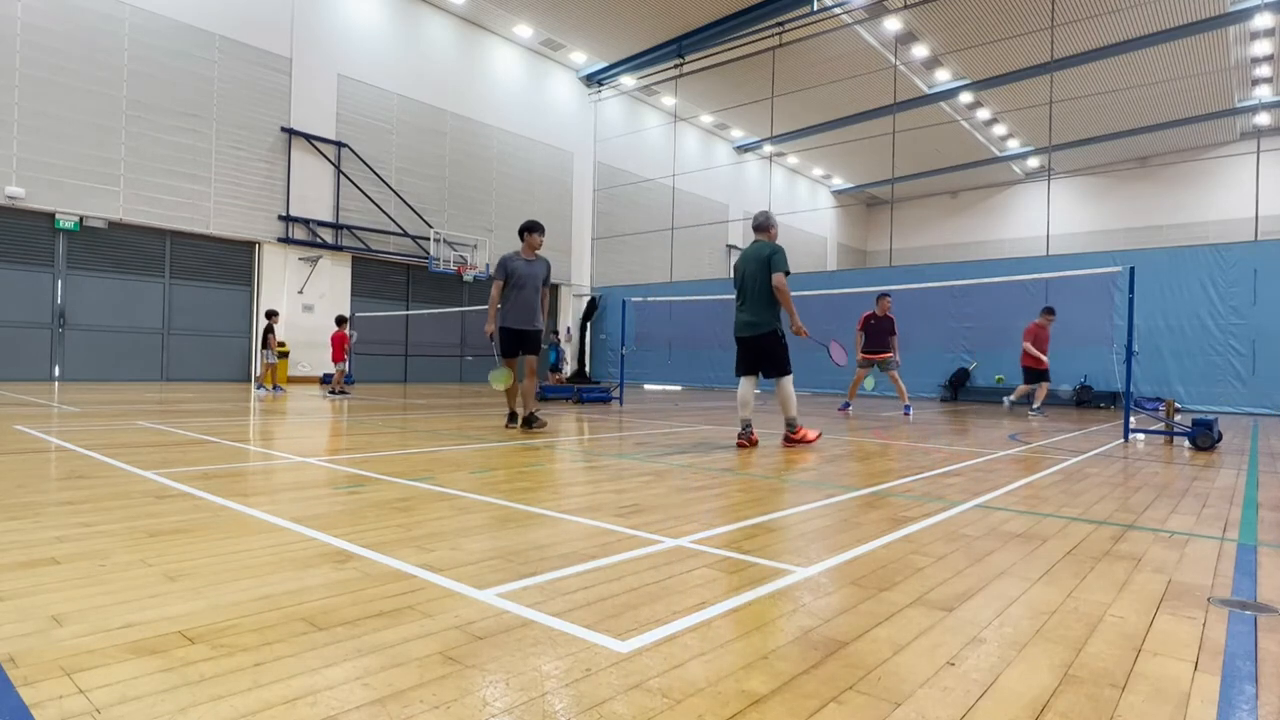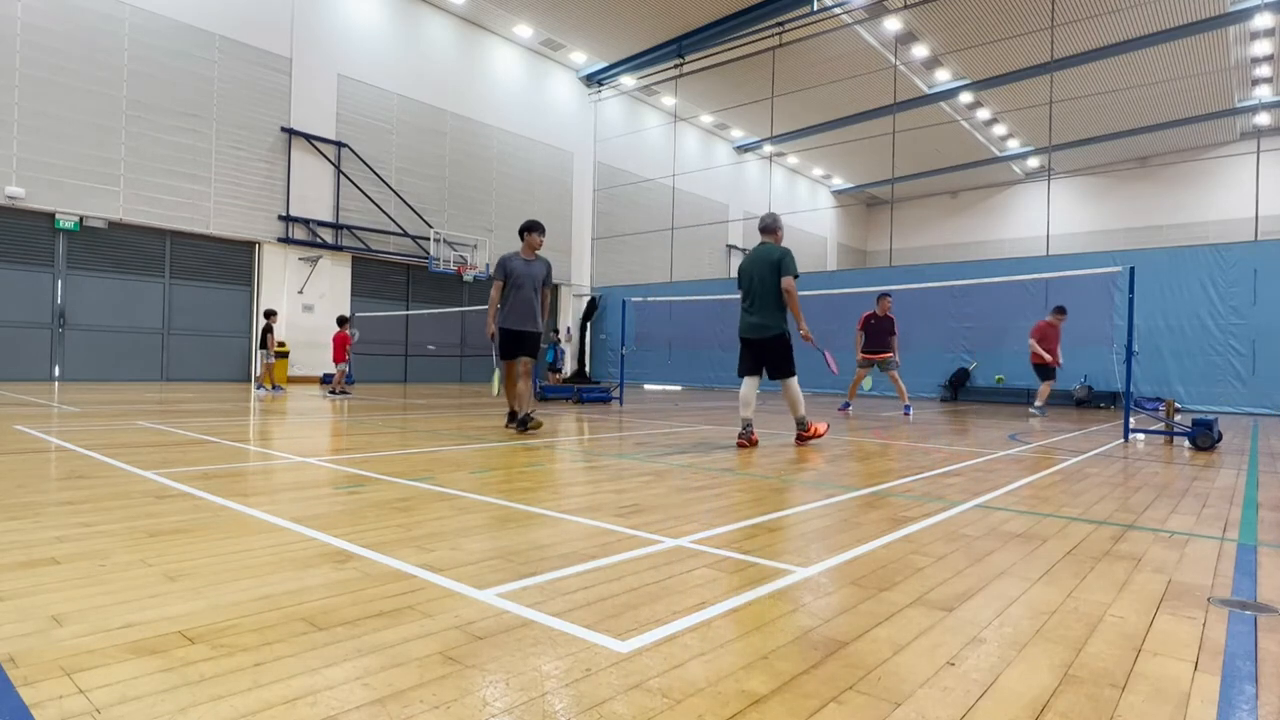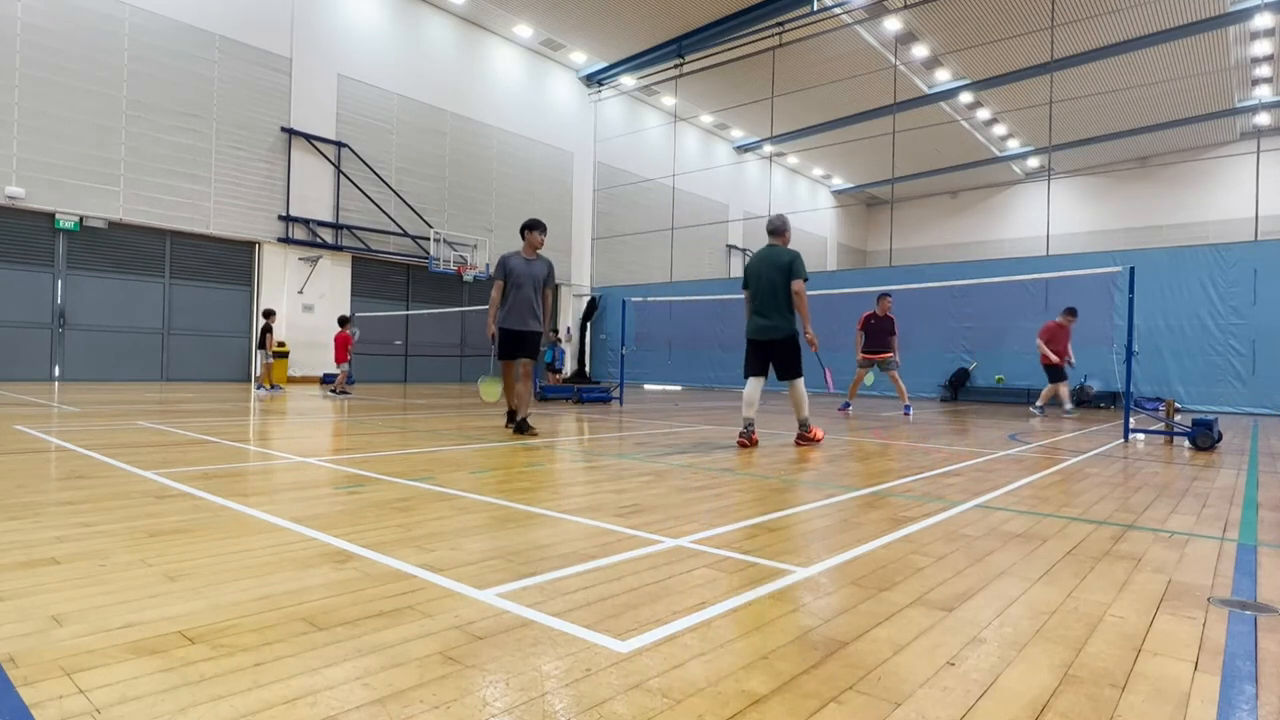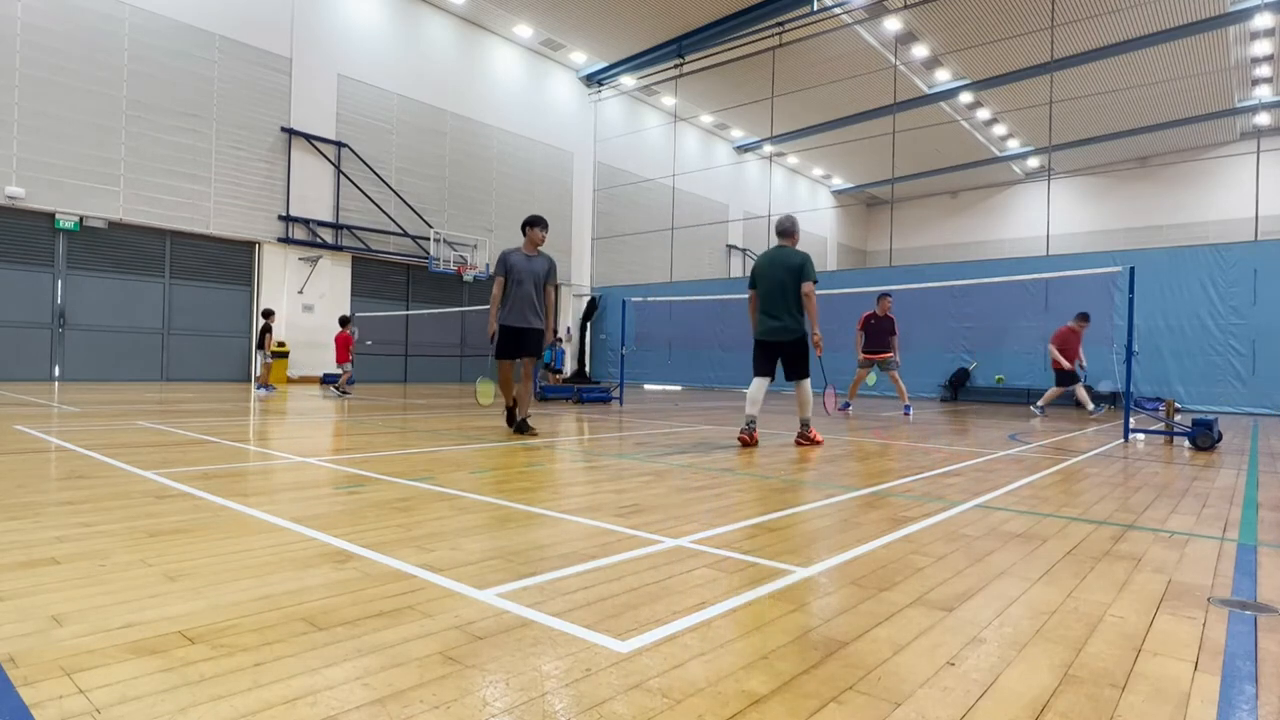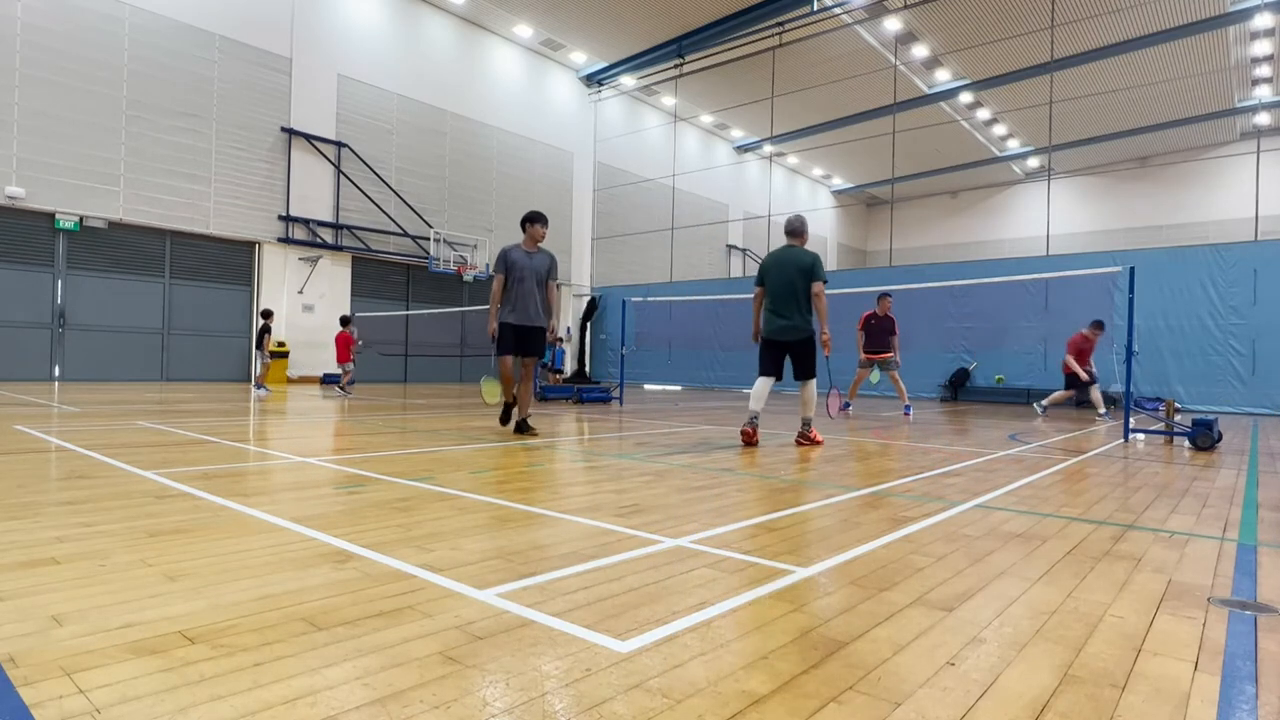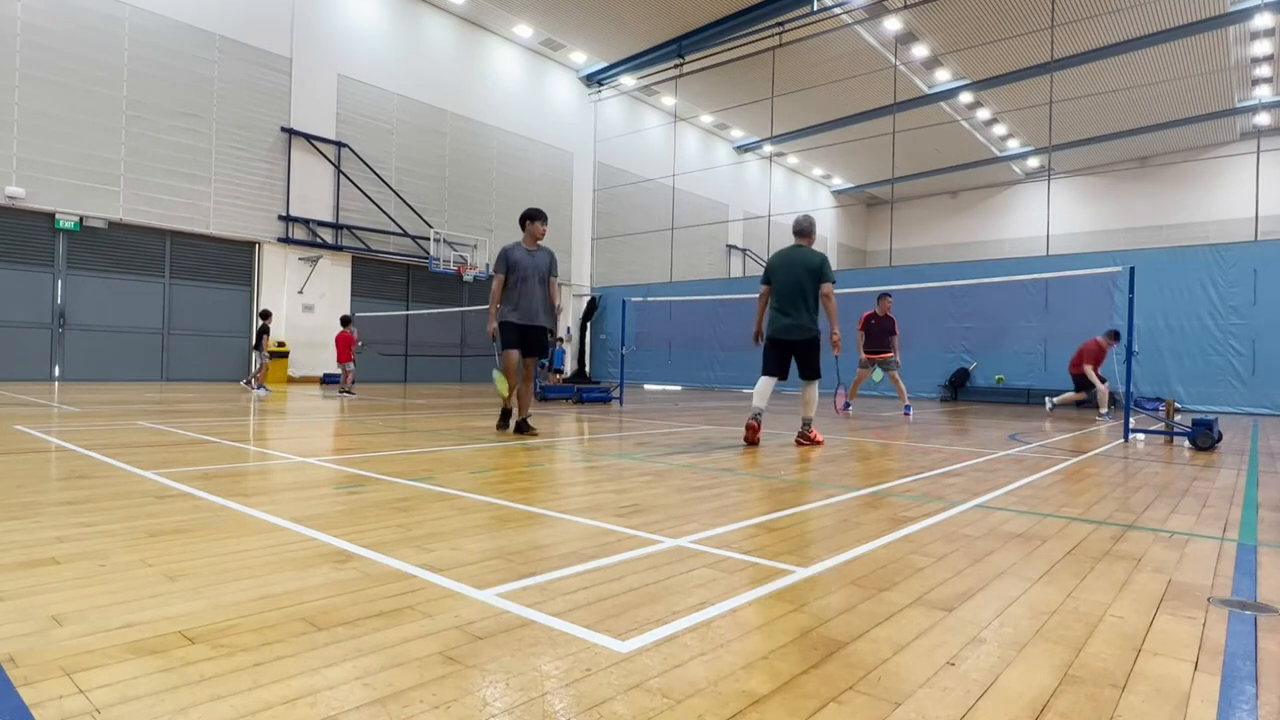
dt=0.1s
person 1, frame 1
left shoulder: (742, 257)
right shoulder: (774, 250)
right elbow: (778, 284)
right wrist: (794, 318)
left hip: (742, 327)
right hip: (767, 326)
left knee: (747, 378)
right knee: (783, 377)
left ankle: (745, 431)
right ankle: (793, 430)
person 1, frame 2
left shoulder: (747, 259)
right shoulder: (783, 254)
right elbow: (788, 288)
right wrist: (801, 323)
left hip: (747, 330)
right hip: (775, 329)
left knee: (749, 379)
right knee: (788, 378)
left ankle: (746, 431)
right ankle: (804, 429)
person 1, frame 3
left shoulder: (753, 260)
right shoulder: (792, 257)
right elbow: (797, 291)
right wrist: (808, 327)
left hip: (755, 331)
right hip: (783, 331)
left knee: (754, 379)
right knee: (795, 379)
left ankle: (747, 430)
right ankle: (805, 430)
person 1, frame 4
left shoulder: (761, 261)
right shoulder: (802, 259)
left elbow: (752, 298)
right elbow: (808, 293)
left wrist: (755, 326)
right wrist: (815, 329)
left hip: (764, 333)
right hip: (793, 332)
left knee: (760, 379)
right knee: (801, 380)
left ankle: (748, 428)
right ankle: (805, 431)
person 1, frame 5
left shoulder: (769, 259)
right shoulder: (811, 259)
left elbow: (758, 295)
right elbow: (817, 293)
left wrist: (756, 326)
right wrist: (824, 328)
left hip: (771, 332)
right hip: (801, 332)
left knee: (765, 377)
right knee: (808, 380)
left ankle: (751, 422)
right ankle: (806, 431)
person 1, frame 6
left shoulder: (776, 258)
right shoulder: (818, 260)
left elbow: (764, 294)
right elbow: (827, 294)
left wrist: (758, 325)
right wrist: (834, 328)
left hip: (776, 330)
right hip: (805, 331)
left knee: (768, 377)
right knee: (810, 380)
left ankle: (754, 418)
right ankle: (806, 431)
person 2, frame 1
left shoulder: (544, 264)
right shoulder: (507, 260)
right elbow: (496, 291)
left wrist: (544, 322)
right wrist: (490, 320)
left hip: (533, 326)
right hip: (509, 325)
left knee: (531, 369)
right knee: (510, 370)
left ankle: (529, 415)
right ankle: (512, 413)
person 2, frame 2
left shoulder: (545, 265)
right shoulder: (506, 261)
right elbow: (495, 292)
left wrist: (544, 323)
right wrist: (490, 321)
left hip: (532, 328)
right hip: (507, 326)
left knee: (526, 370)
right knee: (510, 372)
left ankle: (524, 417)
right ankle: (512, 411)
person 2, frame 3
left shoulder: (546, 265)
right shoulder: (507, 260)
left elbow: (547, 297)
right elbow: (496, 292)
left wrist: (546, 326)
right wrist: (491, 321)
left hip: (533, 328)
right hip: (507, 326)
left knee: (526, 372)
right knee: (508, 371)
left ankle: (522, 420)
right ankle: (512, 410)
person 2, frame 4
left shoulder: (548, 262)
right shoulder: (507, 256)
left elbow: (550, 294)
right elbow: (497, 290)
left wrist: (550, 324)
right wrist: (492, 319)
left hip: (534, 325)
right hip: (508, 323)
left knee: (528, 371)
right knee: (505, 371)
left ankle: (521, 420)
right ankle: (510, 404)
person 2, frame 5
left shoulder: (548, 258)
right shoulder: (507, 253)
left elbow: (552, 290)
right elbow: (497, 287)
left wrist: (553, 318)
right wrist: (492, 318)
left hip: (536, 323)
right hip: (509, 320)
left knee: (528, 371)
right knee: (506, 368)
left ankle: (522, 420)
right ankle: (509, 401)
person 2, frame 6
left shoulder: (549, 256)
right shoulder: (507, 251)
left elbow: (553, 287)
right elbow: (498, 286)
left wrist: (557, 311)
right wrist: (492, 316)
left hip: (535, 321)
right hip: (510, 318)
left knee: (527, 372)
right knee: (511, 365)
left ankle: (522, 420)
right ankle: (506, 408)
